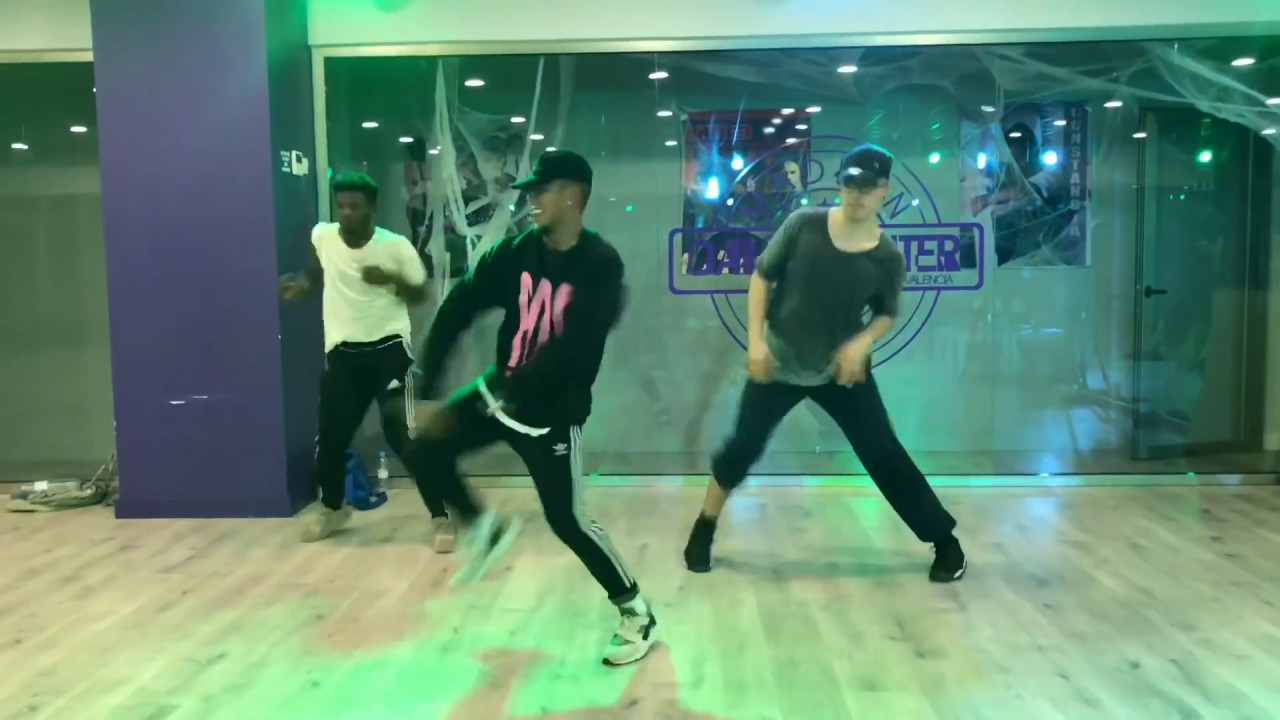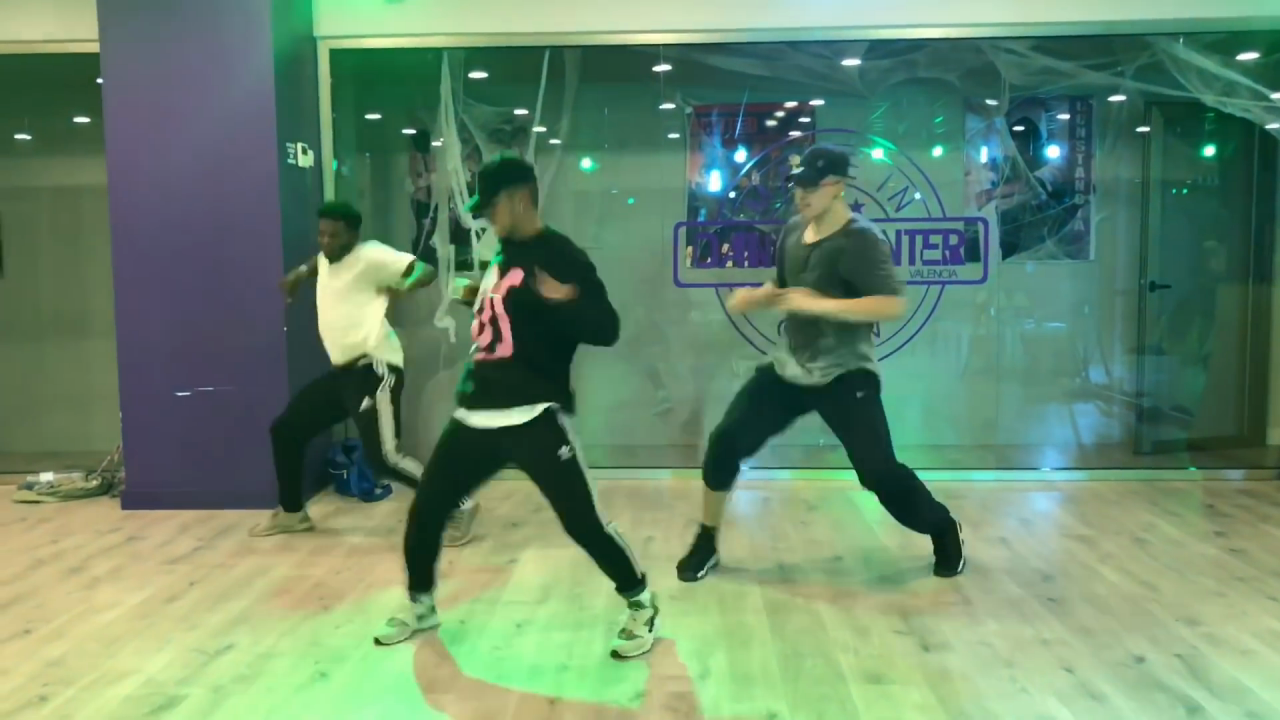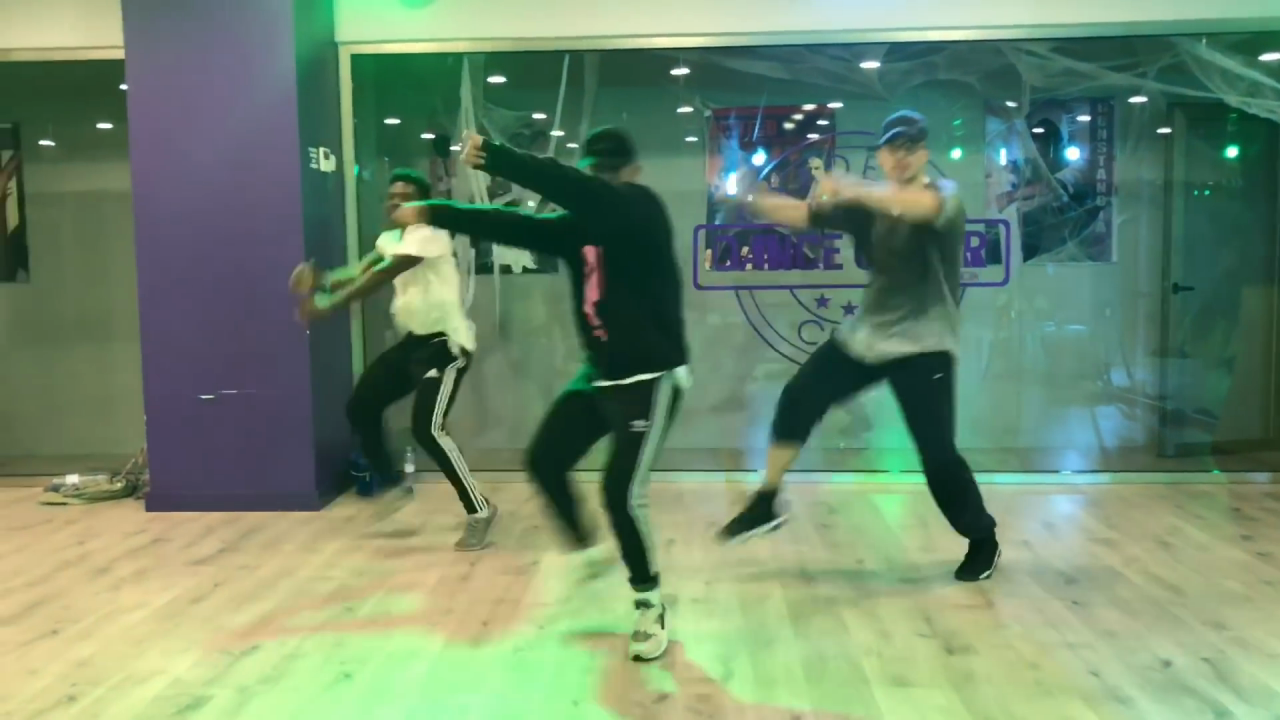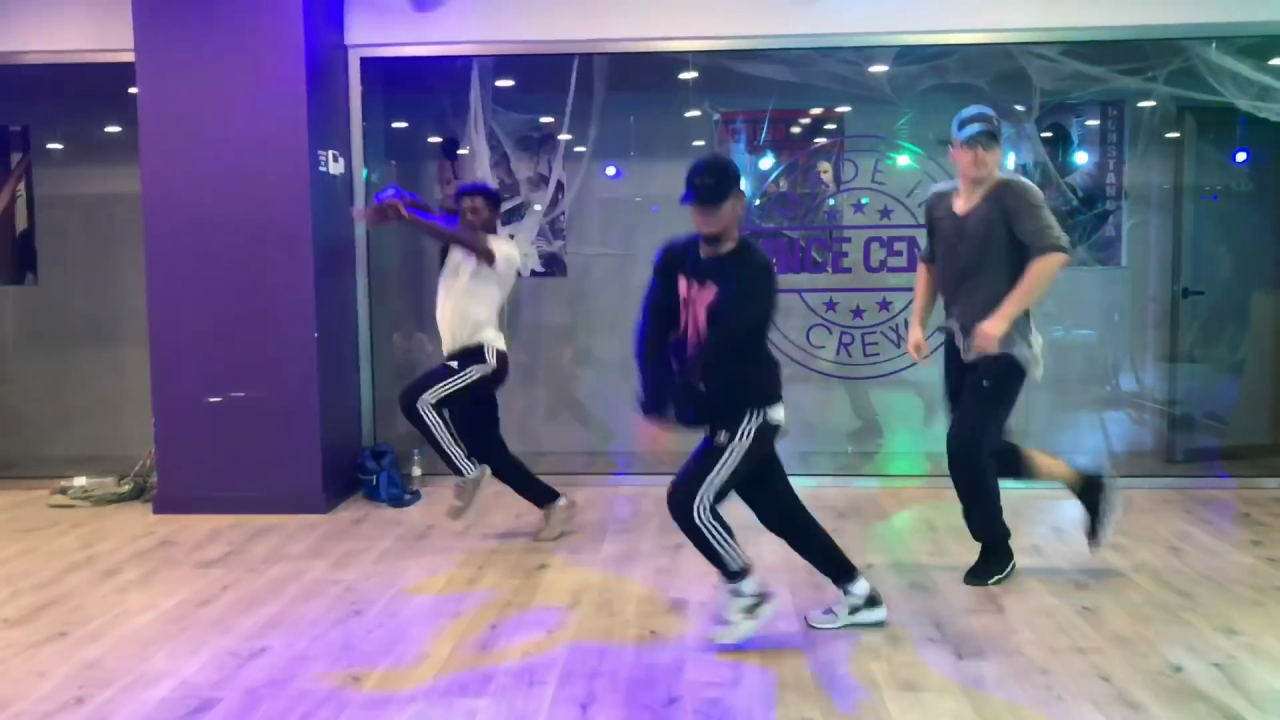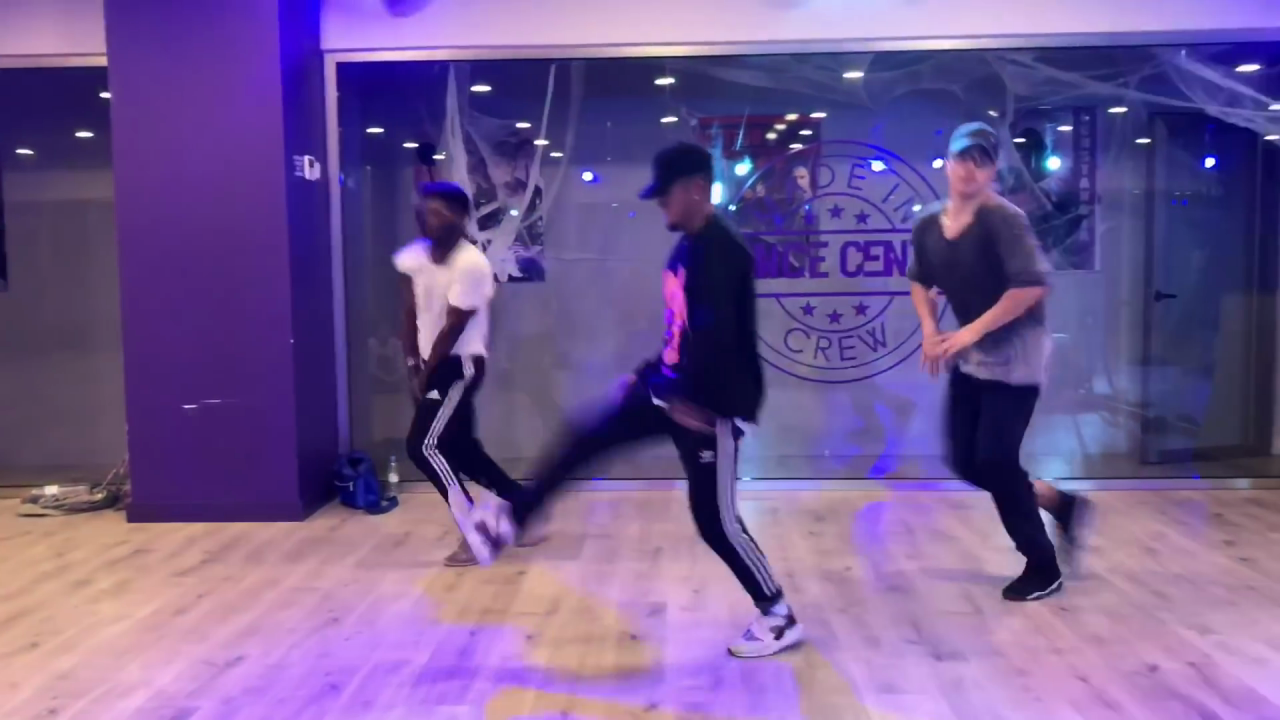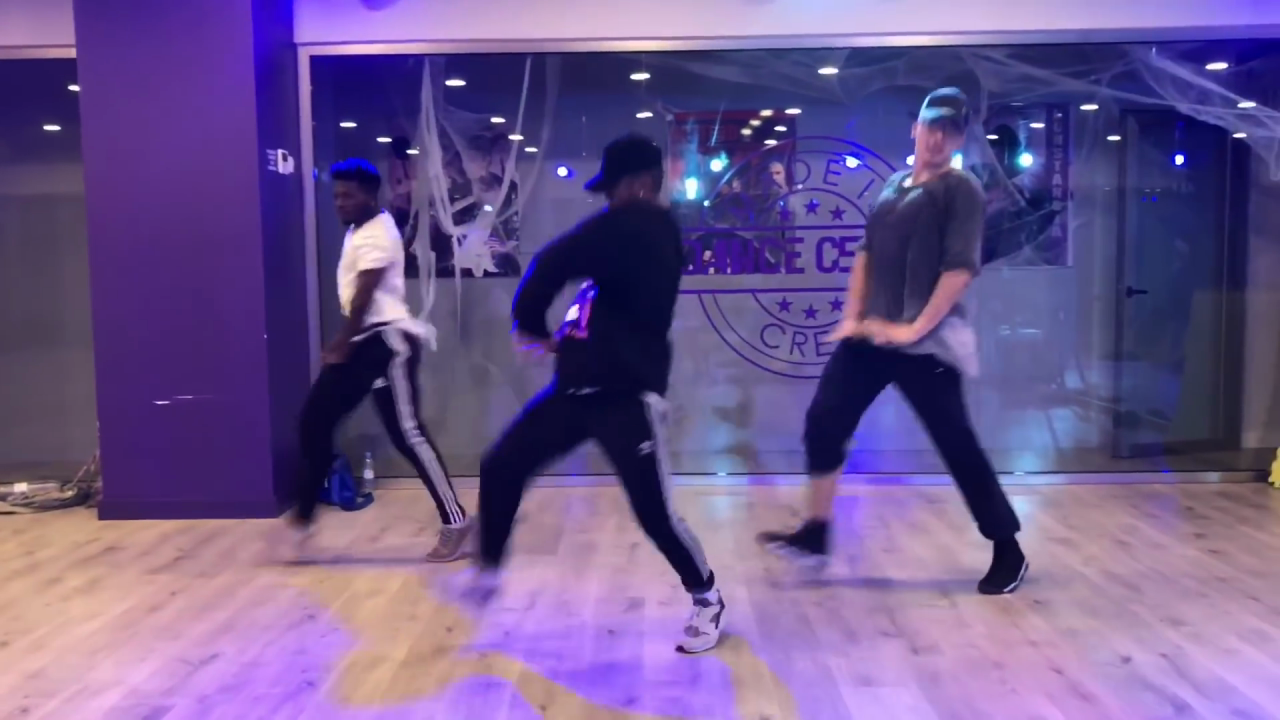
dt=0.3s
person 1, frame 1
left shoulder: (600, 267)
right shoulder: (514, 252)
left elbow: (573, 350)
right elbow: (460, 307)
left wrist: (517, 385)
right wrist: (425, 383)
left hip: (555, 412)
right hip: (498, 394)
left knee: (568, 518)
right knee: (428, 446)
left ankle: (636, 614)
right ankle: (484, 529)
person 1, frame 2
left shoulder: (561, 256)
right shoulder: (505, 255)
left elbow: (604, 328)
left wrist: (564, 303)
right wrist: (485, 299)
left hip: (535, 415)
right hip: (476, 415)
left knee: (582, 521)
right knee: (426, 512)
left ankle: (640, 605)
right ankle: (420, 606)
person 1, frame 3
left shoulder: (640, 209)
right shoulder: (578, 226)
left elbow: (571, 188)
right elbow: (516, 226)
left wrist: (492, 157)
right wrist: (433, 214)
left hip: (650, 377)
right hip: (601, 374)
left knee: (621, 493)
right knee: (544, 462)
left ankle: (650, 606)
right ankle: (588, 552)
person 1, frame 4
left shoulder: (751, 270)
right shoulder: (675, 256)
left elbow: (735, 345)
right elbow: (653, 332)
left wrist: (673, 404)
right wrist: (655, 400)
left hip: (744, 408)
right hip: (711, 405)
left knee: (687, 500)
right knee: (779, 510)
left ankle: (747, 590)
right ankle: (860, 596)
person 1, frame 5
left shoulder: (719, 251)
right shoulder: (691, 247)
left elbow: (719, 334)
left wrist: (697, 399)
right wrist: (666, 382)
left hip: (709, 405)
right hip: (663, 388)
left knee: (716, 523)
right knee: (581, 441)
left ankle: (777, 617)
right ankle: (504, 524)
person 1, frame 6
left shoulder: (630, 225)
right shoulder: (659, 232)
left elbow: (554, 261)
left wrist: (529, 319)
right wrist: (567, 340)
left hip: (627, 394)
right hip: (584, 382)
left knee: (656, 518)
right knee: (500, 469)
left ankle: (706, 602)
right ankle: (485, 577)
person 2, frame 1
left shoulder: (888, 257)
right shoulder: (804, 225)
left elbow: (886, 315)
right elbow: (762, 277)
left wrist: (862, 346)
right wrist: (756, 338)
left hip: (841, 367)
right hip: (779, 363)
left knee: (885, 455)
right knee: (742, 447)
left ankle: (945, 541)
right ankle: (704, 528)
person 2, frame 2
left shoulder: (860, 238)
right shoulder: (792, 232)
left elbow: (890, 305)
left wrist: (818, 304)
right wrist: (754, 297)
left hip: (846, 374)
right hip: (790, 368)
left knee: (879, 470)
right knee: (725, 444)
left ankle: (943, 530)
right ankle: (706, 541)
person 2, frame 3
left shoulder: (940, 195)
right shoulder: (861, 204)
left elbow: (925, 210)
right elbow: (805, 217)
left wrist: (854, 191)
right wrist: (762, 202)
left hip: (924, 346)
right hip: (868, 332)
left knee: (938, 453)
right knee: (798, 398)
left ankle: (983, 537)
right ankle: (767, 501)
person 2, frame 4
left shoulder: (1013, 193)
right shoulder: (938, 203)
left elbow: (1053, 252)
right elbow: (930, 265)
left wrist: (1004, 314)
right wrist: (916, 321)
left hip: (1000, 345)
right hip: (961, 341)
left knee: (966, 445)
right knee: (982, 450)
left ankle: (996, 548)
right ankle: (1085, 484)
person 2, frame 5
left shoulder: (1001, 217)
right shoulder: (927, 225)
left elbow: (1031, 285)
right elbow: (922, 282)
left wrist: (971, 330)
right wrist: (929, 331)
left hip: (1013, 357)
right hip: (968, 357)
left knee: (994, 460)
right knee: (966, 459)
left ankle: (1043, 564)
right ankle: (1061, 505)
person 2, frame 6
left shoulder: (960, 190)
right shoulder: (894, 187)
left elbow: (962, 268)
left wrist: (913, 327)
right wrist: (853, 312)
left hip: (925, 341)
right hip: (868, 333)
left knee: (960, 447)
right knee: (823, 421)
left ankle: (1008, 551)
right ankle: (815, 533)
person 3, frame 1
left shoulder: (396, 246)
right shoulder: (323, 236)
left elbow: (418, 295)
left wrist: (393, 281)
right wrist: (301, 286)
left hip: (388, 350)
right hip: (343, 353)
left knee: (401, 434)
right knee: (332, 438)
left ankle: (441, 516)
right ankle: (332, 508)
person 3, frame 2
left shoulder: (370, 256)
right shoulder: (325, 261)
left elbow: (424, 272)
left wrist: (404, 285)
right wrist: (297, 278)
left hip: (374, 369)
right hip: (343, 371)
left knee: (382, 457)
right knee: (285, 429)
left ankle: (459, 506)
right ankle: (291, 512)
person 3, frame 3
left shoulder: (429, 232)
right shoulder: (392, 238)
left elbow: (387, 274)
right elbow: (361, 271)
left wrist: (330, 305)
right wrist: (320, 282)
left hip: (445, 343)
right hip: (414, 342)
left knee: (427, 429)
right knee: (360, 407)
left ankle: (480, 512)
right ankle: (389, 480)
person 3, frame 4
left shoulder: (504, 249)
right shoulder: (462, 239)
left elbow: (451, 232)
right elbow: (433, 221)
left wrist: (406, 215)
right wrist: (393, 202)
left hip: (482, 356)
right hip: (459, 357)
left knee: (415, 401)
right knee: (489, 451)
left ankle: (468, 473)
right ankle: (554, 503)
person 3, frame 5
left shoulder: (473, 266)
right shoulder: (417, 252)
left elbow: (452, 327)
right elbow: (413, 306)
left wrist: (424, 373)
right wrist: (413, 362)
left hip: (459, 365)
right hip: (431, 364)
left knee: (423, 447)
right knee: (460, 452)
person 3, frame 6
left shoulder: (375, 233)
right shoulder: (361, 231)
left elbow: (364, 295)
left wrist: (340, 346)
right wrist: (342, 342)
left hip: (389, 341)
right hip: (362, 342)
left knee: (407, 435)
right knee: (314, 420)
left ankle: (455, 523)
right ankle: (302, 521)
